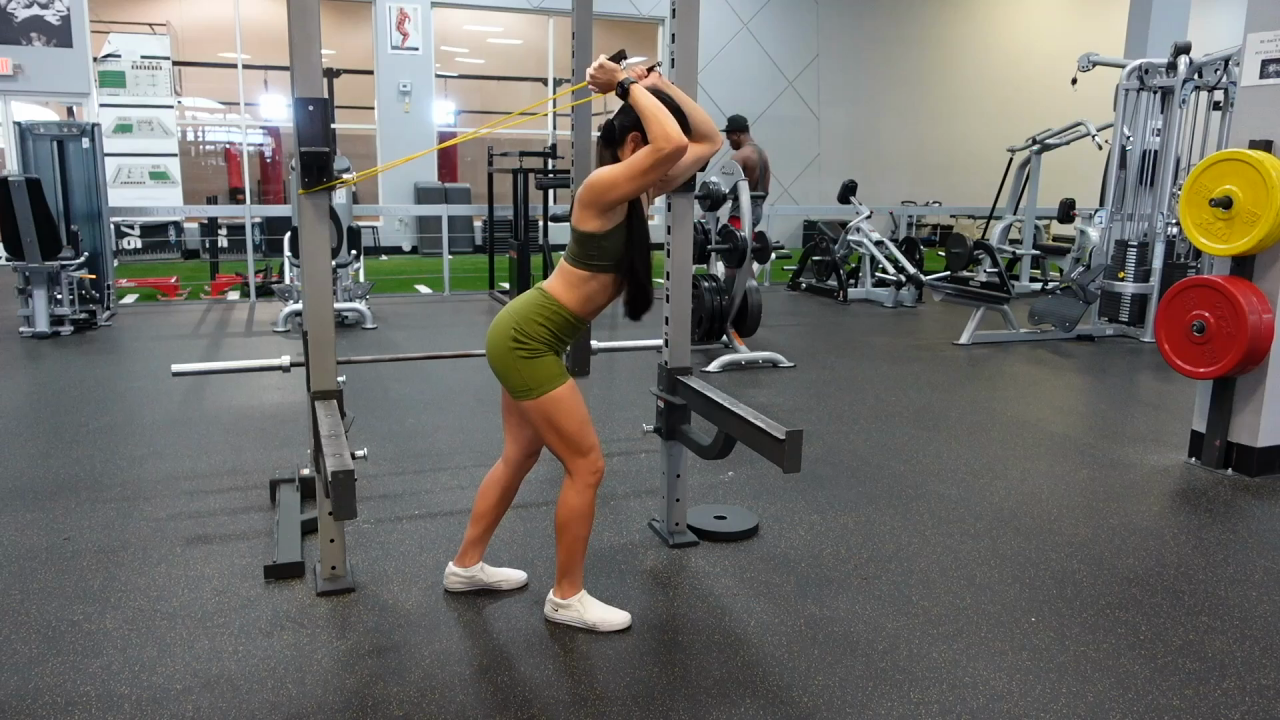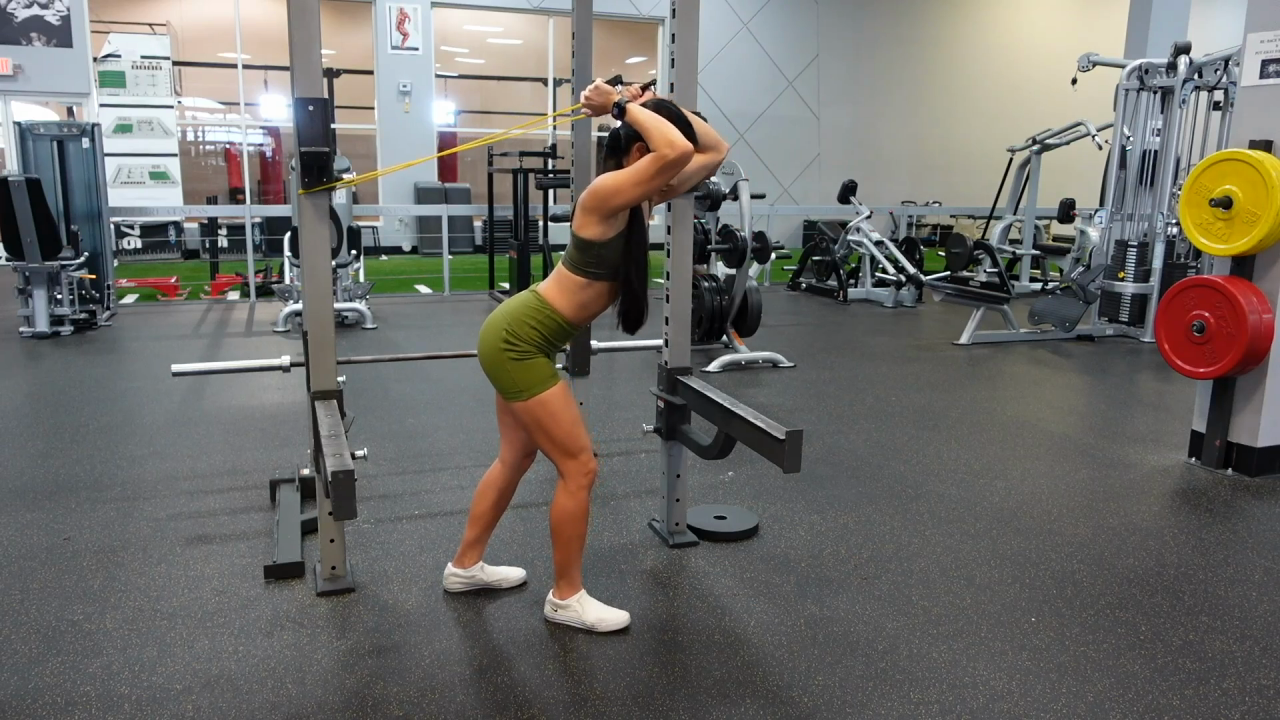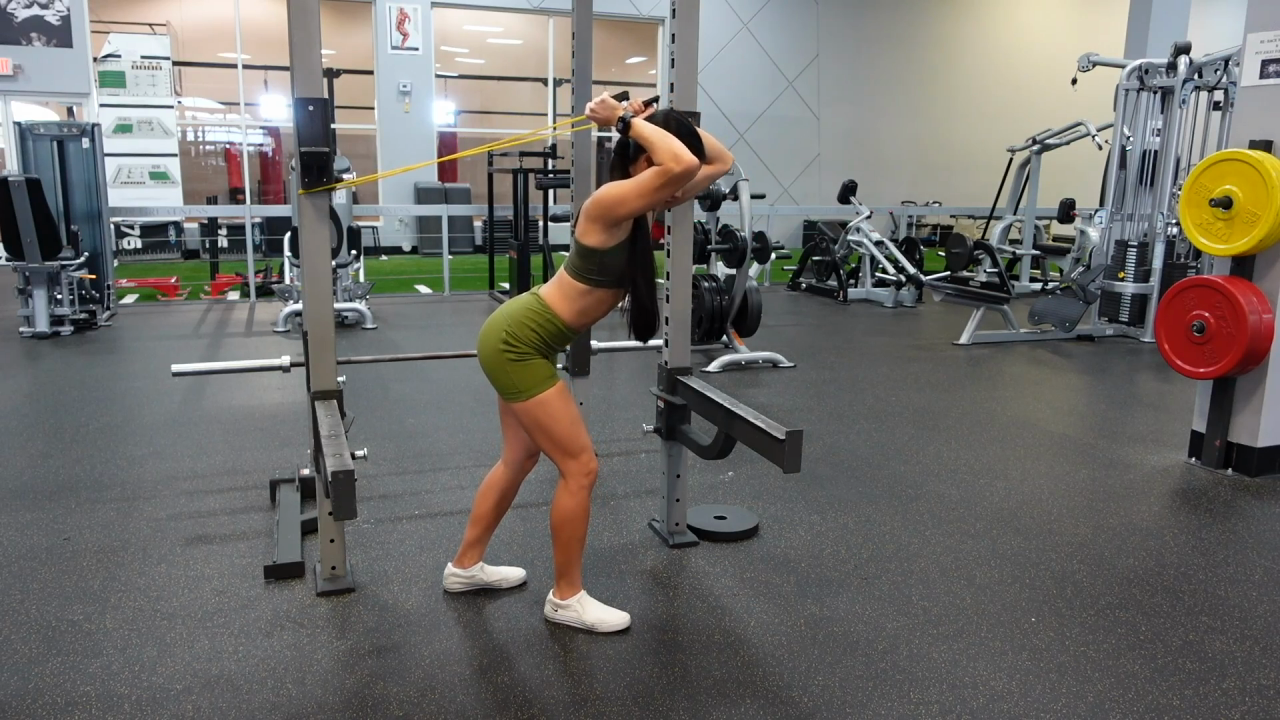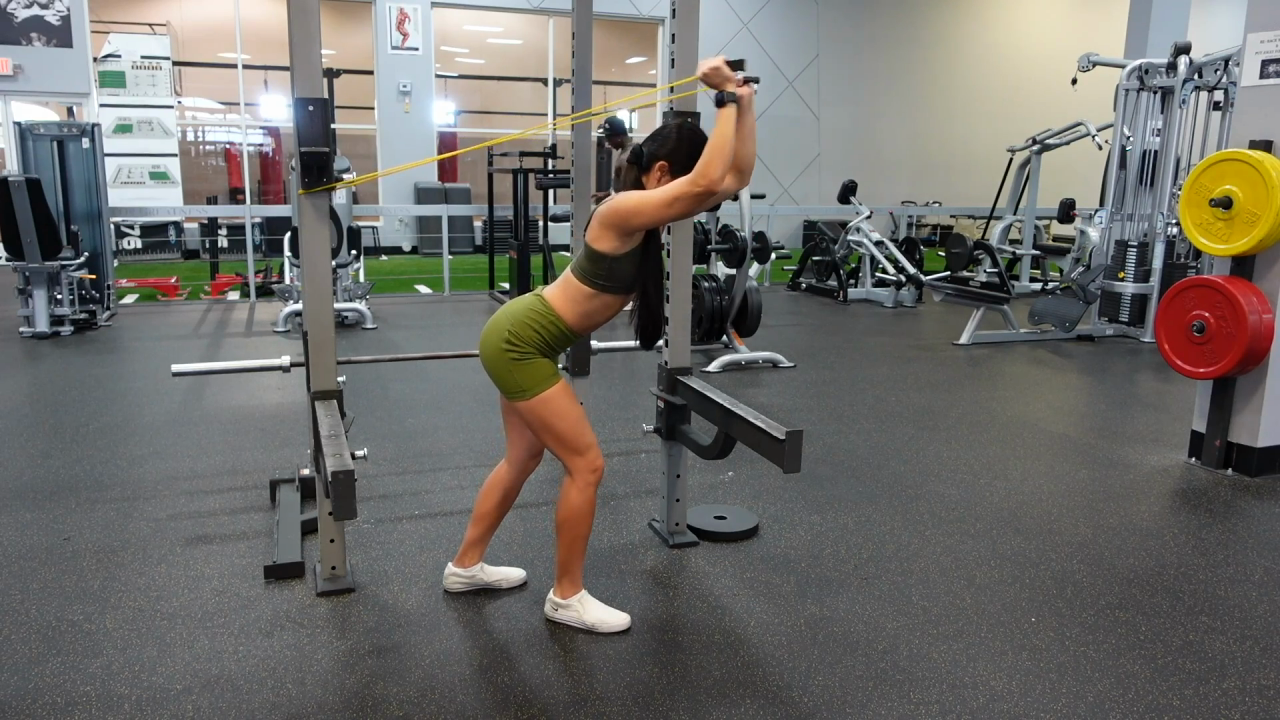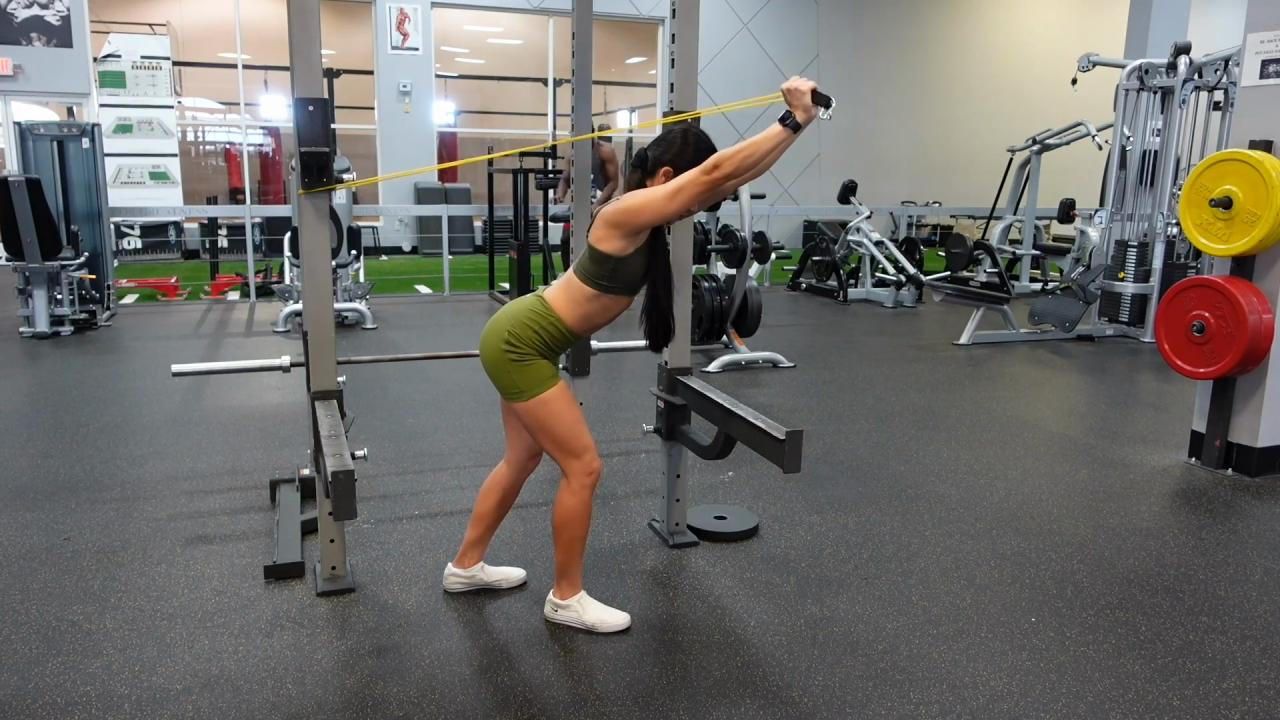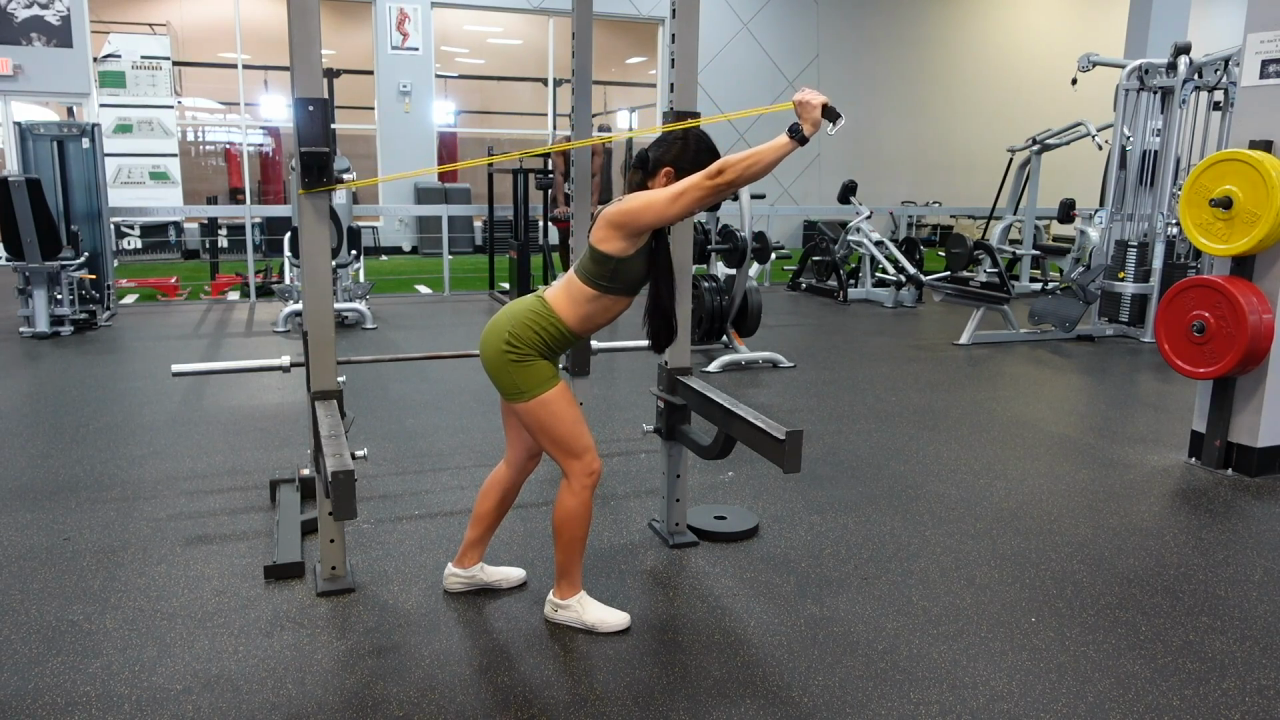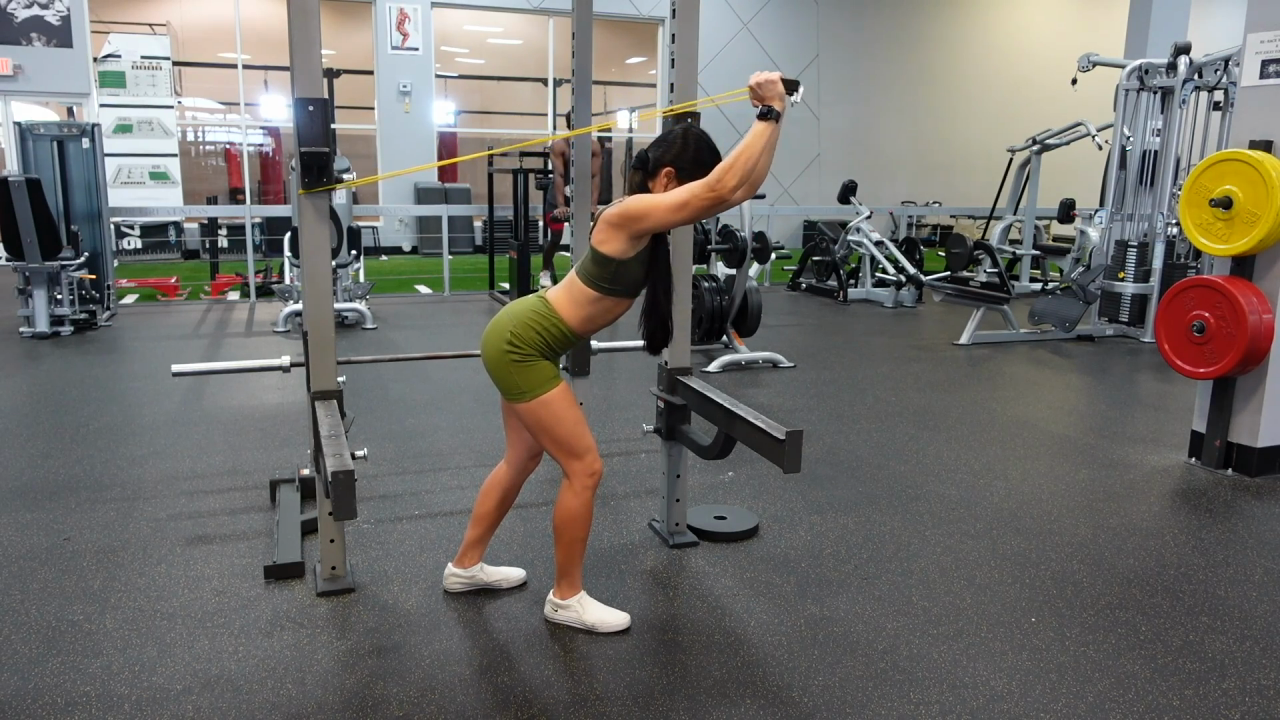
dt=0.5s
person 1, frame 1
left shoulder: (639, 190)
right shoulder: (603, 187)
left elbow: (708, 141)
right elbow: (673, 144)
left wrist: (655, 84)
right wrist: (628, 86)
left hip: (524, 334)
right hip: (527, 340)
left knee: (519, 457)
right knee: (586, 466)
left ankle: (466, 566)
right ankle: (567, 597)
person 1, frame 2
left shoulder: (640, 198)
right shoulder: (606, 194)
left elbow: (714, 150)
right elbow: (678, 150)
left wrist: (641, 104)
right wrist: (623, 105)
left hip: (517, 334)
right hip: (518, 340)
left knee: (516, 459)
right knee: (579, 468)
left ankle: (465, 566)
right ankle: (566, 597)
person 1, frame 3
left shoulder: (641, 207)
right shoulder: (610, 203)
left elbow: (718, 161)
right elbow: (680, 167)
left wrist: (645, 117)
right wrist: (625, 120)
left hip: (518, 335)
right hip: (517, 342)
left knee: (519, 458)
right knee: (580, 467)
left ankle: (465, 566)
right ankle: (566, 597)
person 1, frame 4
left shoulder: (649, 208)
right shoulder: (624, 211)
left elbow: (735, 178)
right elbow: (708, 182)
left wrist: (741, 102)
right wrist: (727, 99)
left hip: (519, 335)
right hip: (520, 342)
left knee: (522, 458)
right knee: (586, 465)
left ankle: (465, 566)
right ankle: (567, 596)
person 1, frame 5
left shoulder: (650, 212)
right shoulder: (628, 213)
left elbow: (736, 174)
right elbow: (719, 171)
left wrist: (792, 125)
right wrist: (792, 120)
left hip: (521, 337)
right hip: (520, 343)
left knee: (523, 458)
right knee: (583, 468)
left ankle: (465, 566)
right ankle: (566, 598)
person 1, frame 6
left shoulder: (650, 215)
right shoulder: (628, 214)
left elbow: (728, 178)
right elbow: (722, 177)
left wrist: (797, 133)
right wrist: (799, 132)
left hip: (521, 336)
right hip: (520, 343)
left knee: (523, 459)
right knee: (582, 467)
left ankle: (465, 566)
right ankle: (567, 596)
person 1, frame 7
left shoulder: (653, 211)
right shoulder: (630, 215)
left elbow: (742, 186)
right elbow: (721, 190)
left wrist: (773, 117)
right wrist: (768, 113)
left hip: (522, 338)
right hip: (520, 344)
left knee: (522, 459)
right knee: (584, 468)
left ankle: (465, 567)
right ankle: (566, 598)
